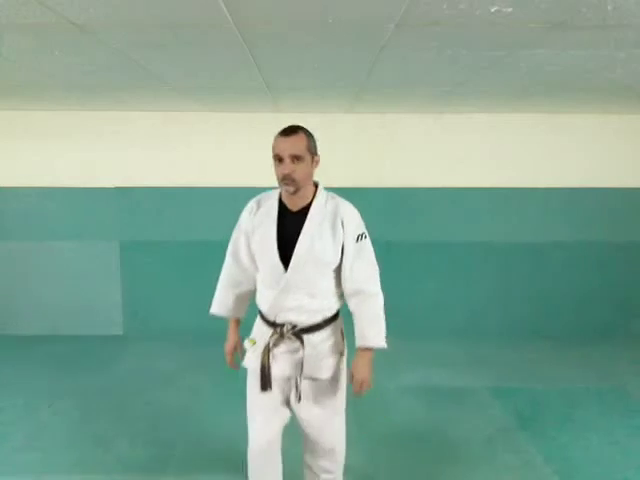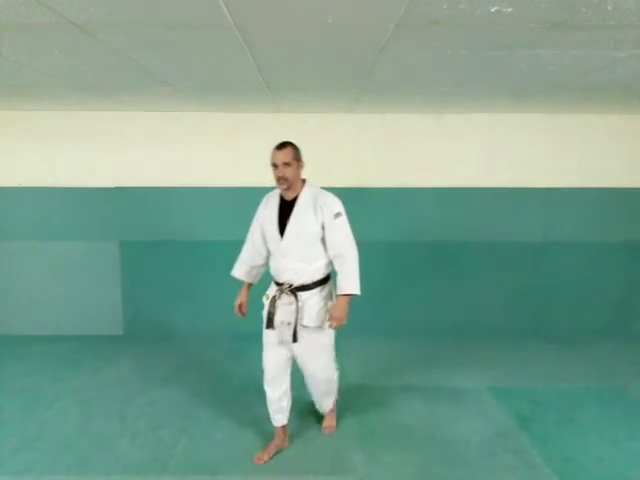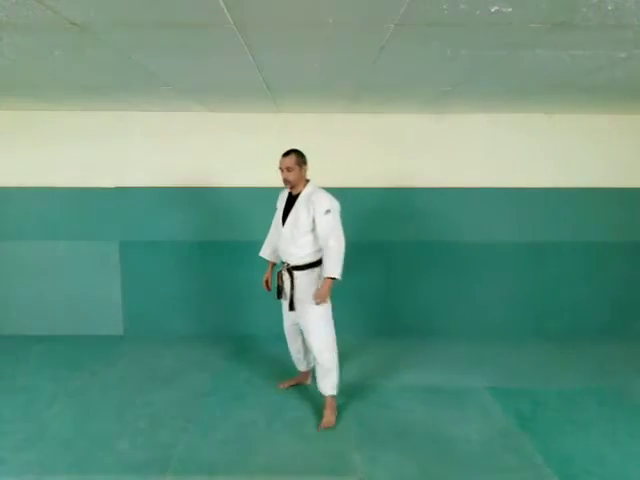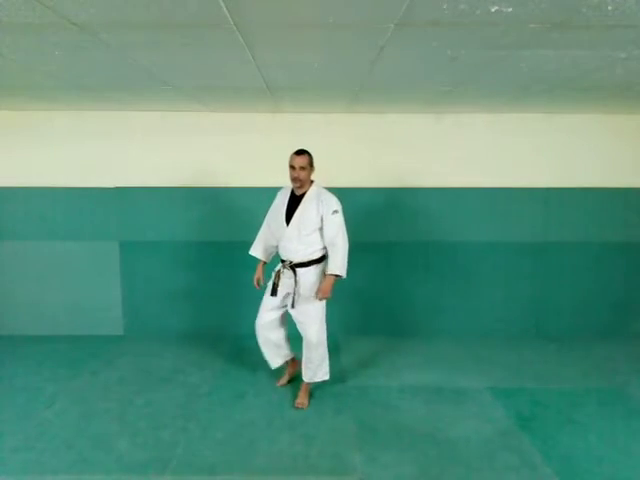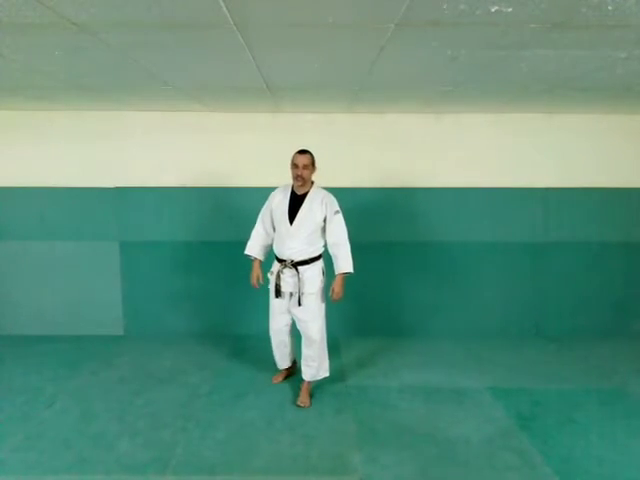
dt=1s
person 1, frame 1
left shoulder: (342, 215)
right shoulder: (257, 211)
left elbow: (364, 286)
right elbow: (239, 271)
left wrist: (364, 353)
right wrist: (233, 328)
left hip: (321, 343)
right hip: (268, 340)
left knee: (326, 436)
right knee: (262, 436)
person 1, frame 2
left shoulder: (325, 202)
right shoulder: (268, 203)
left elbow: (345, 252)
right elbow: (256, 247)
left wrist: (342, 299)
right wrist: (245, 289)
left hip: (315, 298)
right hip: (278, 298)
left knee: (317, 366)
right knee: (274, 367)
left ankle: (329, 409)
right ankle: (280, 434)
person 1, frame 3
left shoulder: (321, 200)
right shoulder: (284, 196)
left elbow: (333, 243)
left wrist: (327, 281)
right wrist: (270, 267)
left hip: (311, 277)
right hip: (288, 275)
left knee: (319, 338)
right knee: (292, 330)
left ankle: (330, 403)
right ankle: (304, 374)
person 1, frame 4
left shoulder: (326, 200)
right shoulder: (282, 196)
left elbow: (337, 242)
right elbow: (270, 231)
left wrist: (331, 278)
right wrist: (260, 265)
left hip: (311, 275)
right hip: (283, 272)
left knee: (312, 332)
right knee: (265, 322)
left ankle: (306, 384)
right ankle: (290, 362)
person 1, frame 5
left shoulder: (325, 200)
right shoulder: (277, 196)
left elbow: (338, 240)
right elbow: (263, 230)
left wrist: (340, 277)
right wrist: (256, 263)
left hip: (310, 273)
right hip: (280, 271)
left knee: (312, 329)
right knee: (278, 327)
left ankle: (307, 383)
right ankle: (287, 365)
